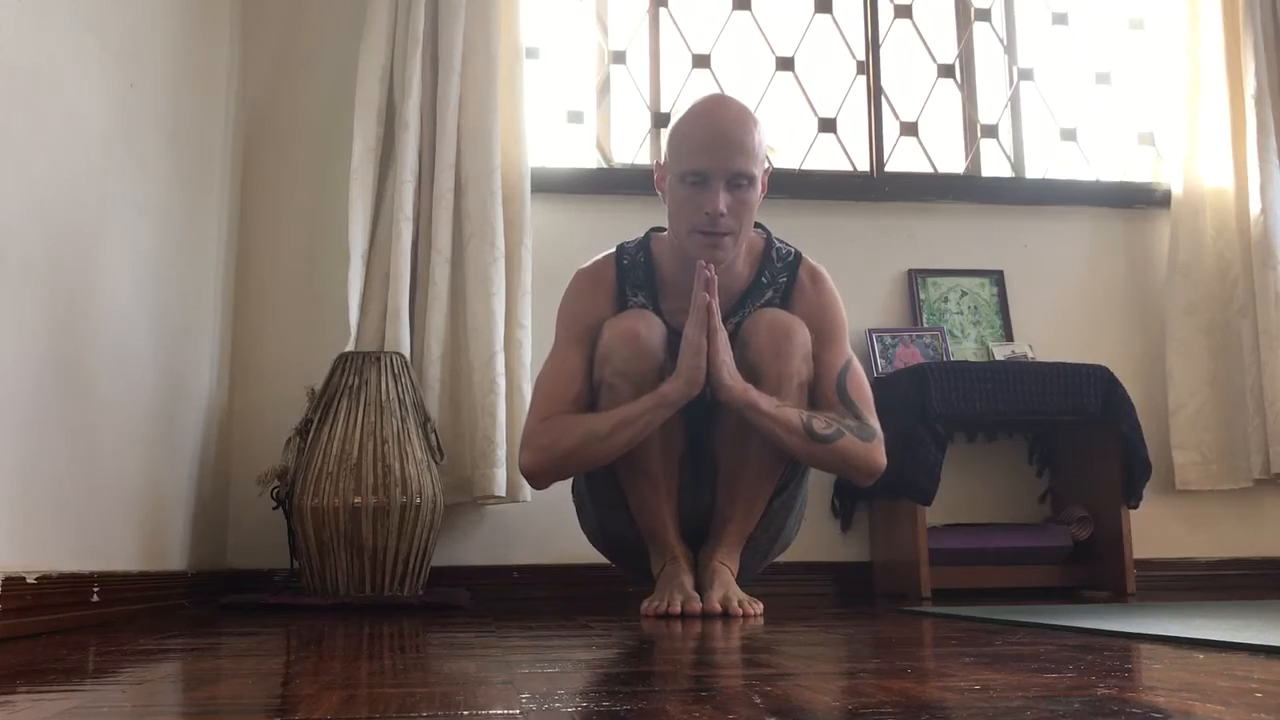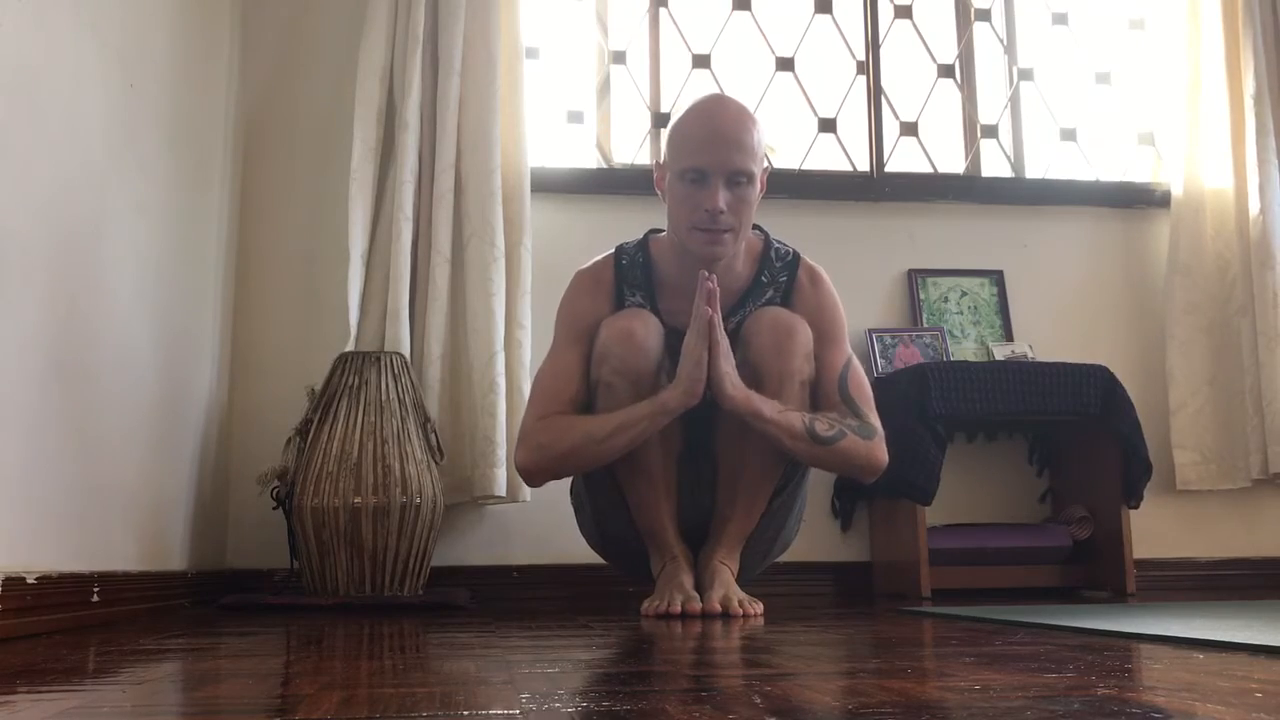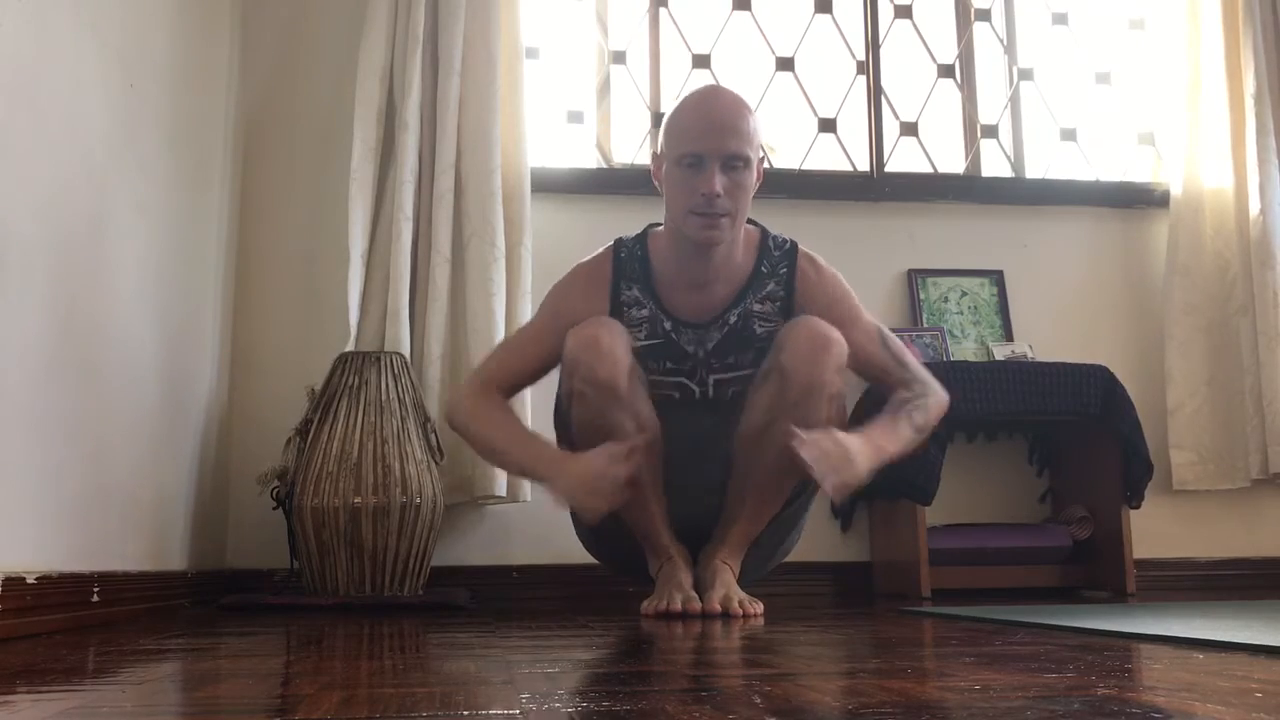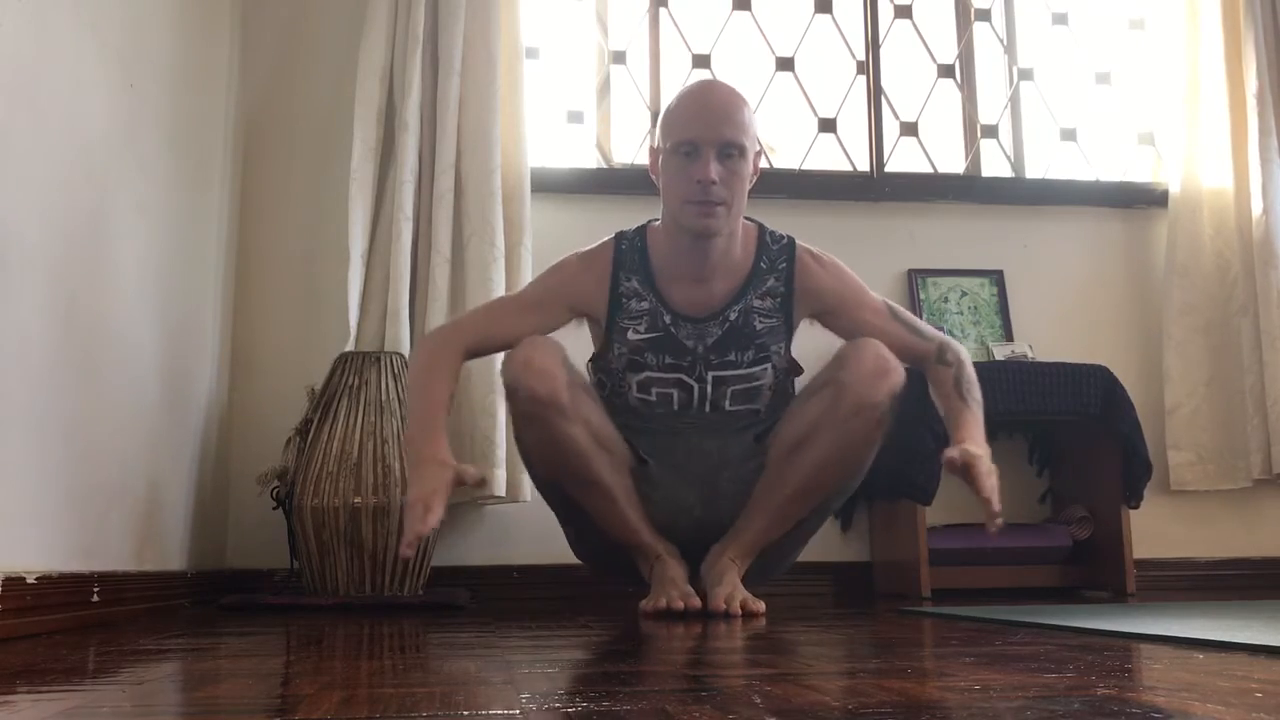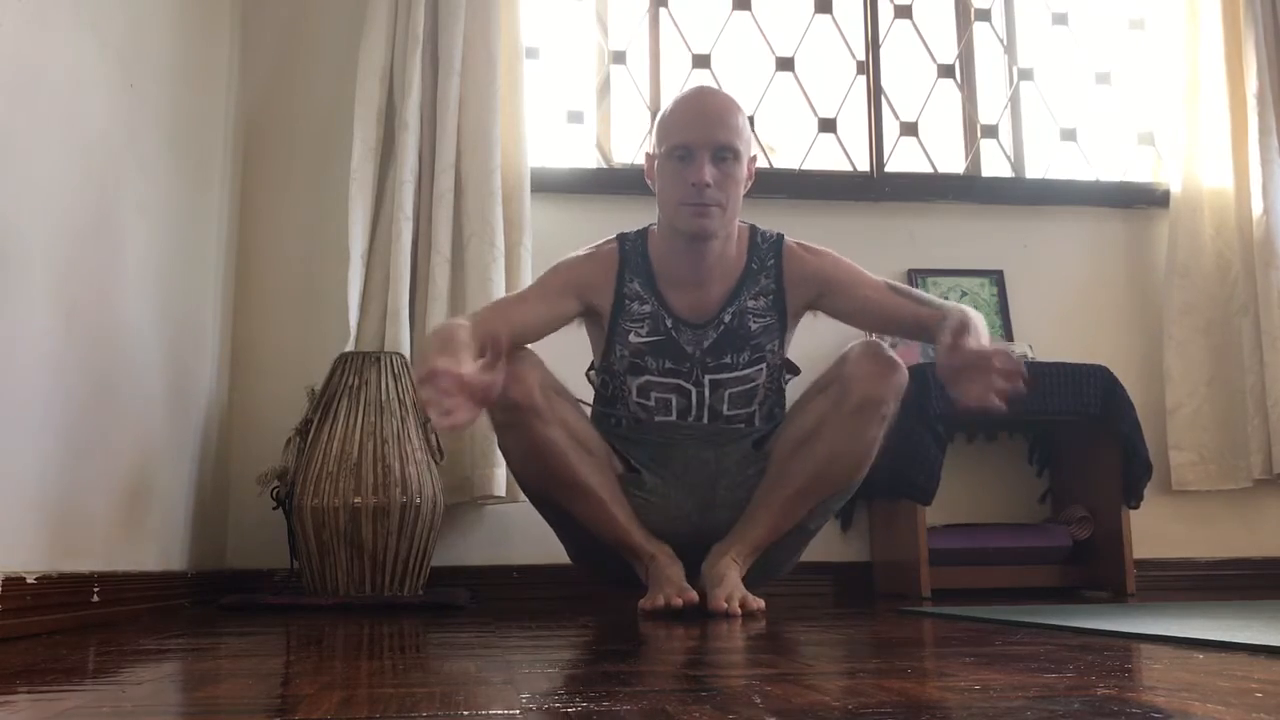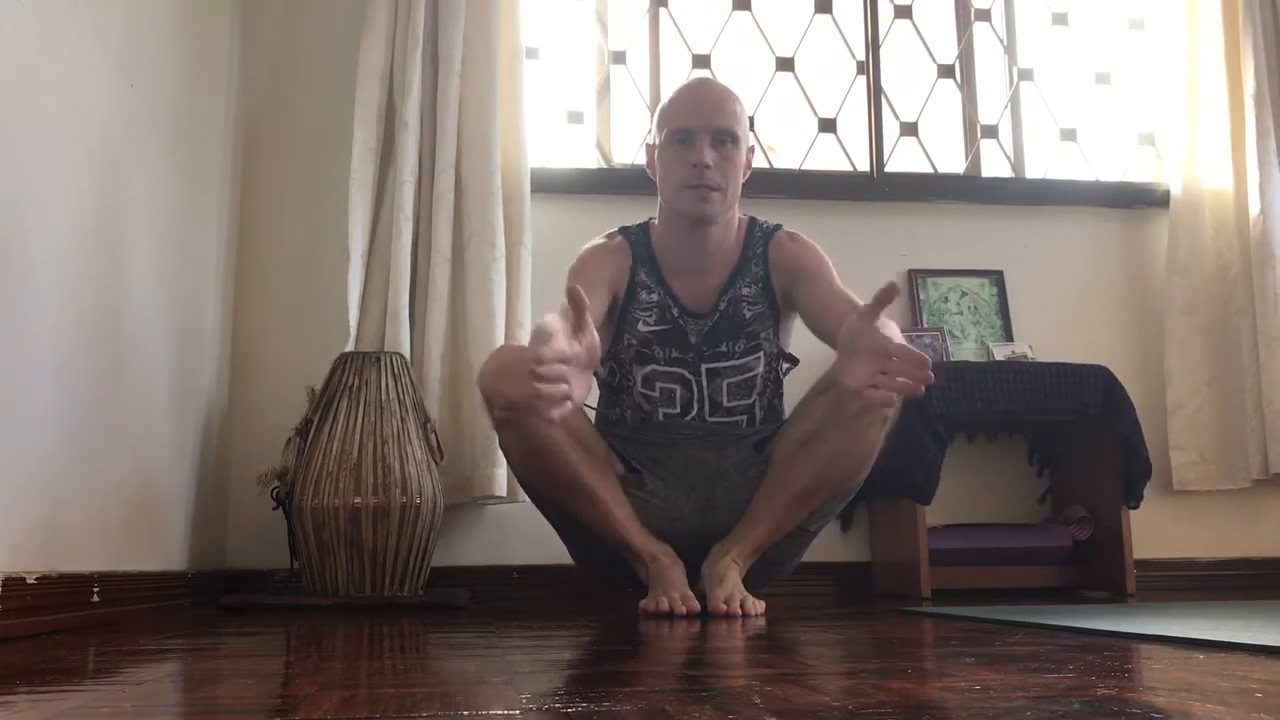
dt=0.3s
person 1, frame 1
left shoulder: (804, 286)
right shoulder: (601, 284)
left elbow: (868, 456)
right elbow: (538, 458)
left wrist: (739, 389)
right wrist: (675, 389)
left hip: (751, 521)
right hip: (635, 520)
left knee: (780, 332)
right knee: (630, 334)
left ankle: (723, 560)
right ankle: (670, 561)
person 1, frame 2
left shoulder: (801, 285)
right shoulder: (601, 284)
left elbow: (870, 453)
right elbow: (534, 453)
left wrist: (743, 396)
right wrist: (673, 395)
left hip: (751, 521)
right hip: (633, 523)
left knee: (781, 331)
right knee: (627, 333)
left ankle: (722, 559)
right ankle: (668, 561)
person 1, frame 3
left shoulder: (800, 277)
right shoulder: (600, 280)
left elbow: (926, 393)
right elbow: (469, 401)
left wrist: (863, 447)
right wrist: (558, 468)
left hip: (754, 521)
right hip: (631, 523)
left knee: (815, 341)
right knee: (596, 343)
left ankle: (725, 559)
right ankle: (667, 559)
person 1, frame 4
left shoulder: (799, 272)
right shoulder: (601, 271)
left elbow: (941, 354)
right elbow: (442, 345)
left wrist: (970, 438)
right wrist: (428, 456)
left hip: (755, 515)
right hip: (623, 511)
left knee: (874, 366)
right knee: (531, 365)
left ankle: (729, 559)
right ankle: (656, 560)
person 1, frame 5
left shoulder: (793, 269)
right shoulder: (603, 273)
left elbow: (951, 319)
right elbow: (467, 334)
left wrist: (964, 351)
right wrist: (457, 367)
left hip: (758, 515)
right hip: (624, 515)
left knee: (876, 370)
right knee: (512, 377)
left ankle: (732, 558)
right ankle: (653, 559)
person 1, frame 6
left shoulder: (784, 256)
right shoulder: (611, 261)
left elbow: (846, 321)
right elbow: (563, 342)
left wrist: (872, 349)
right wrist: (565, 361)
left hip: (756, 510)
right hip: (625, 510)
left knee: (876, 373)
right knee: (507, 373)
left ankle: (731, 560)
right ankle: (652, 561)
